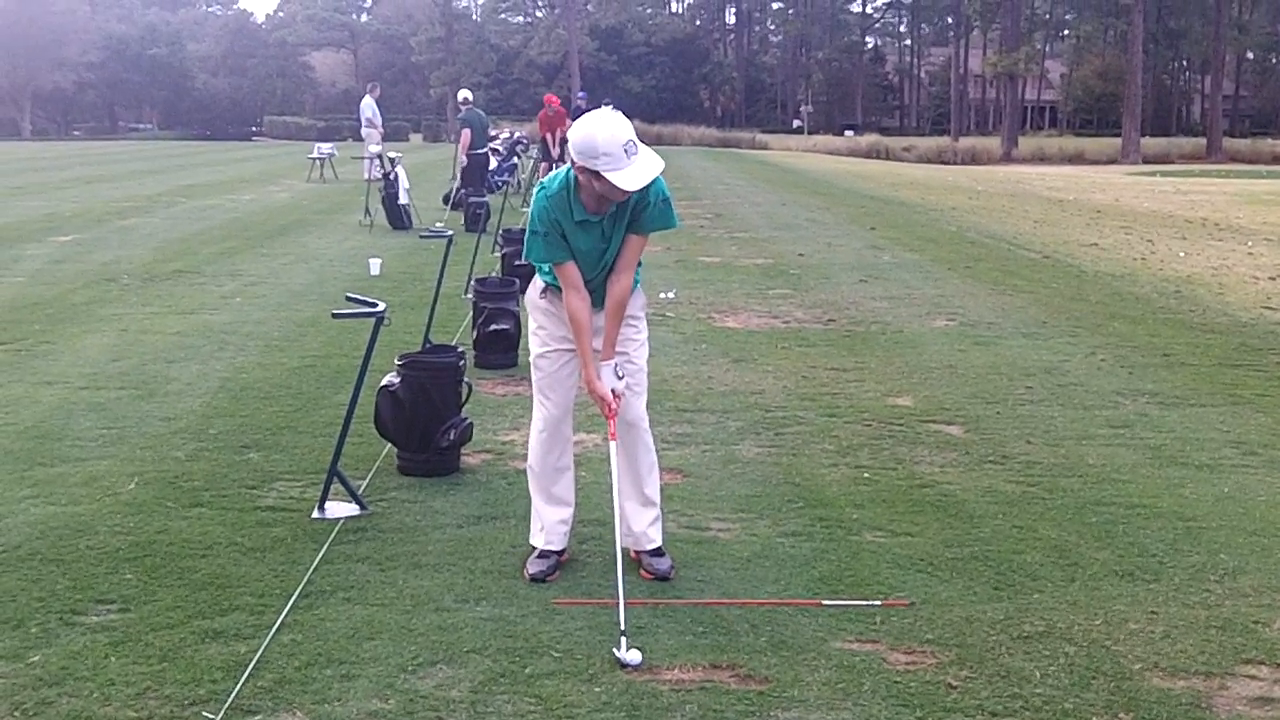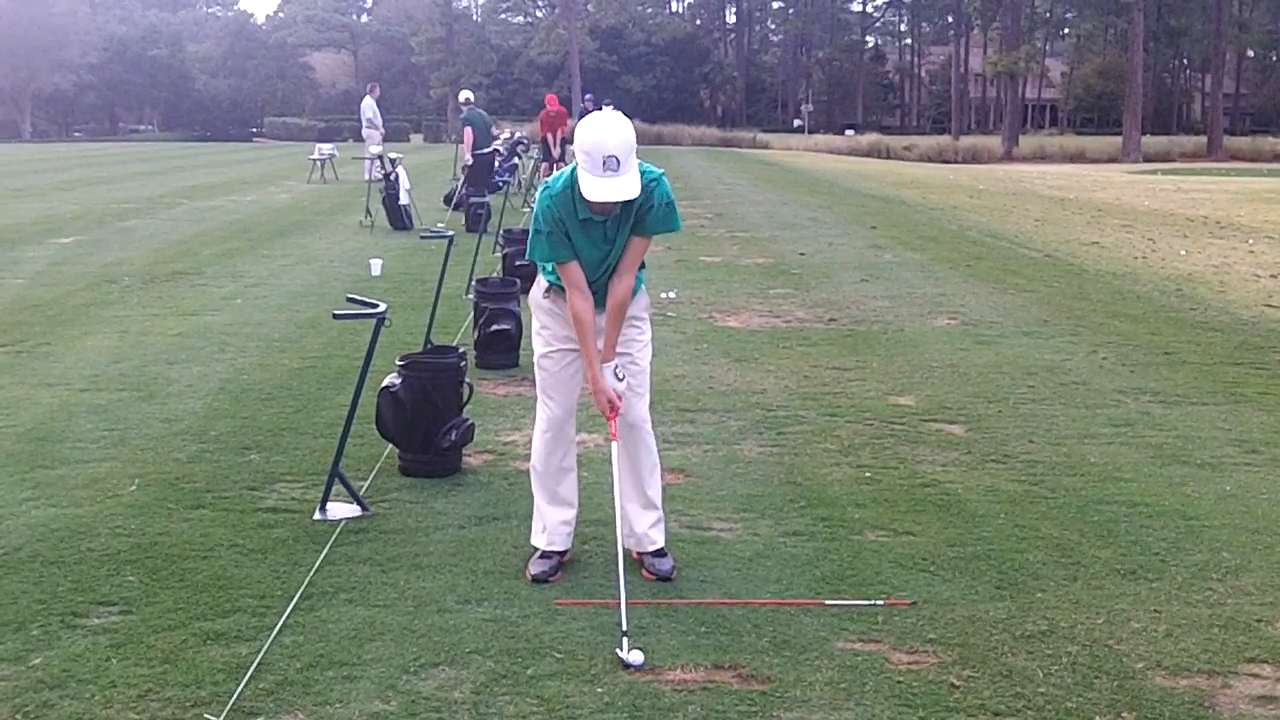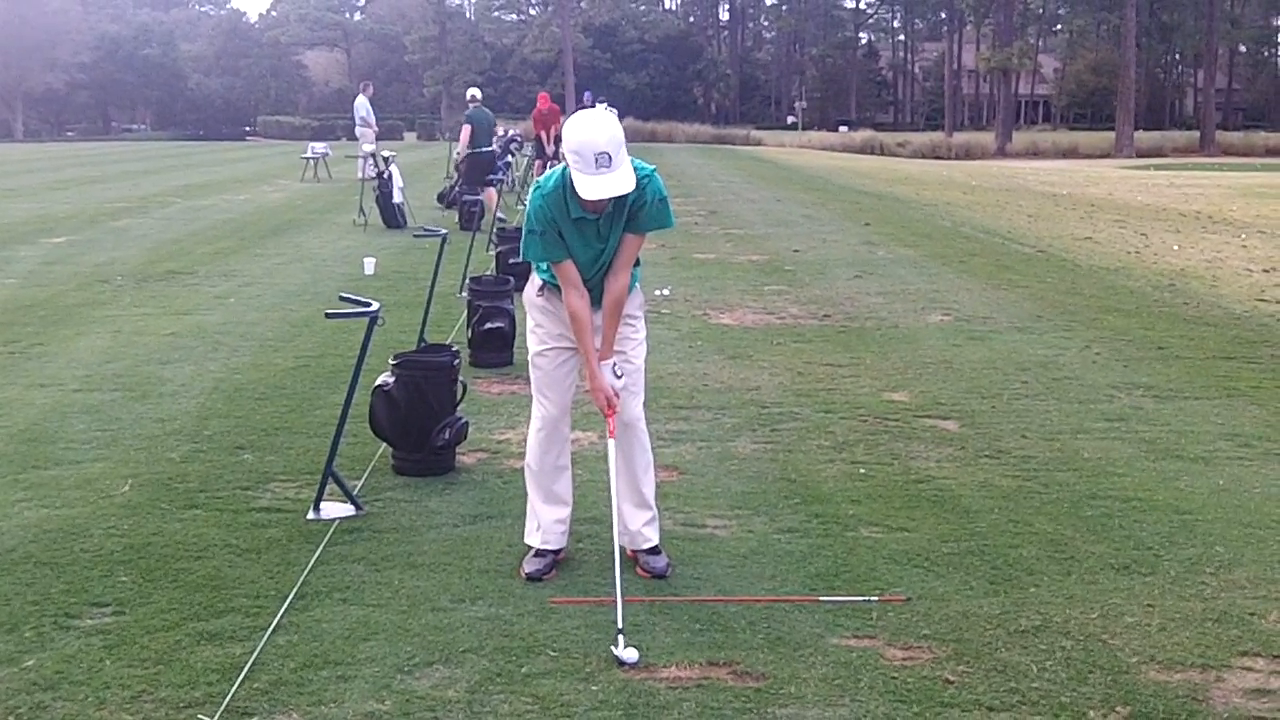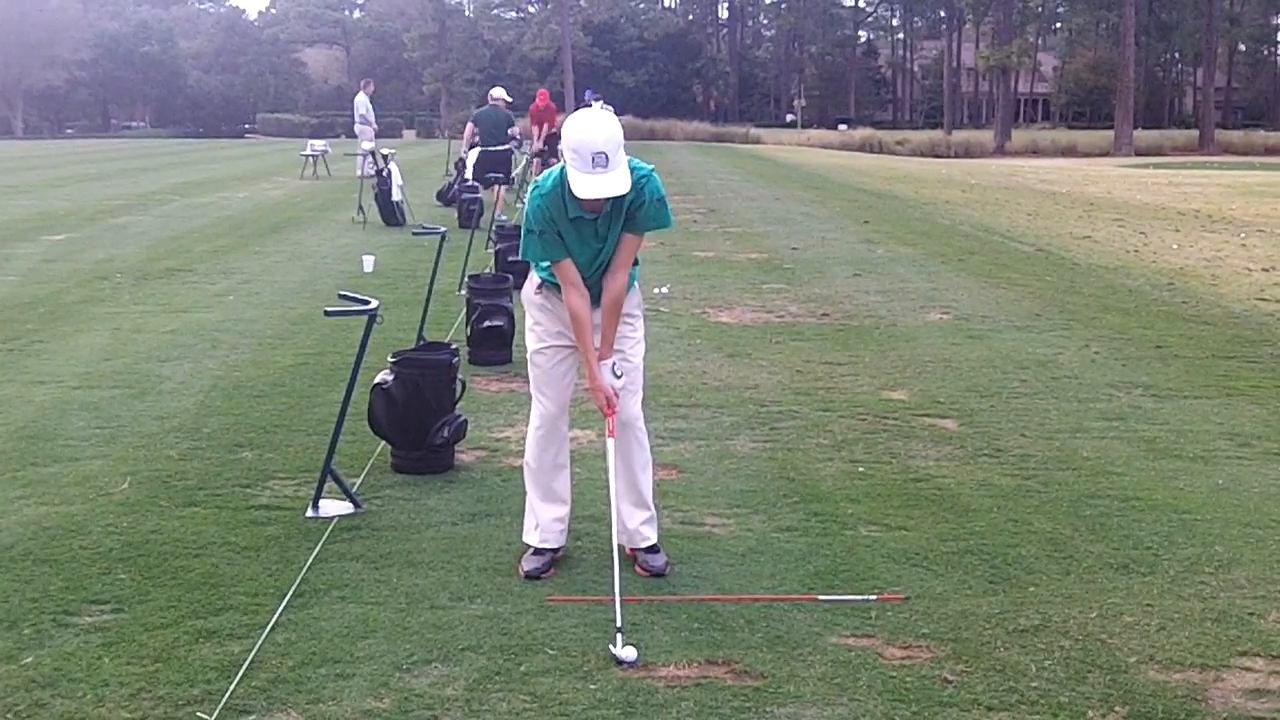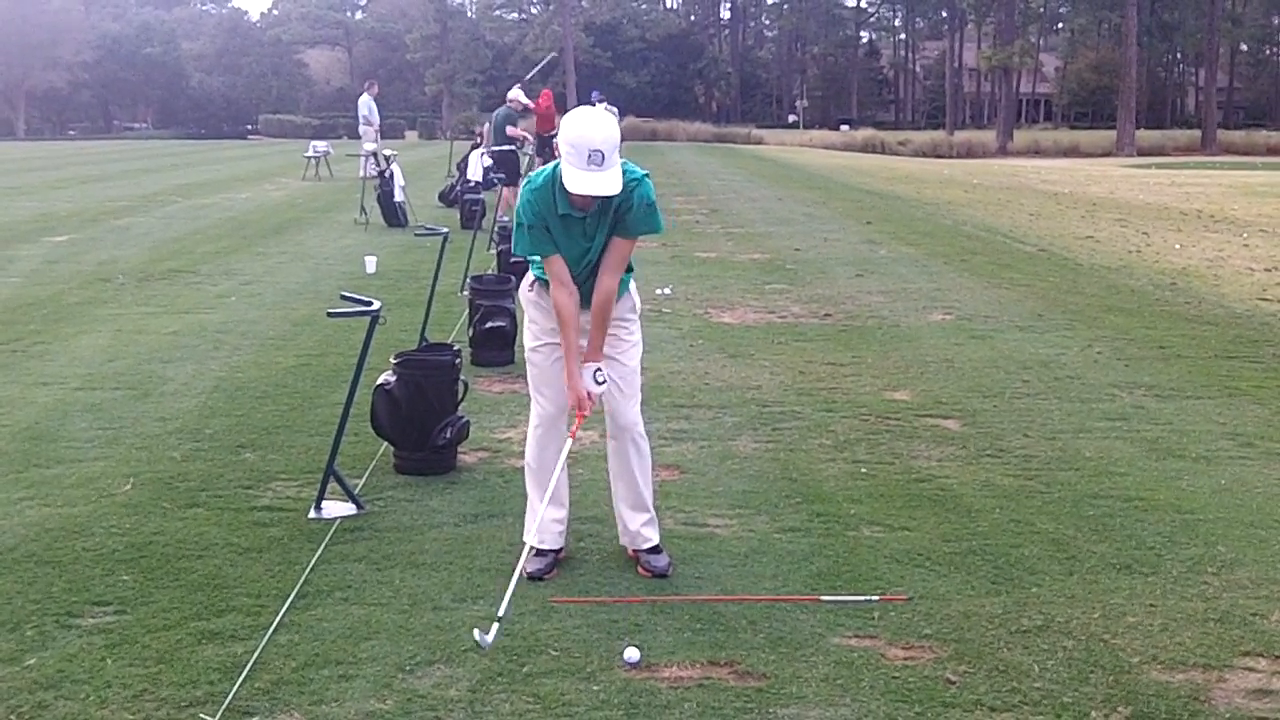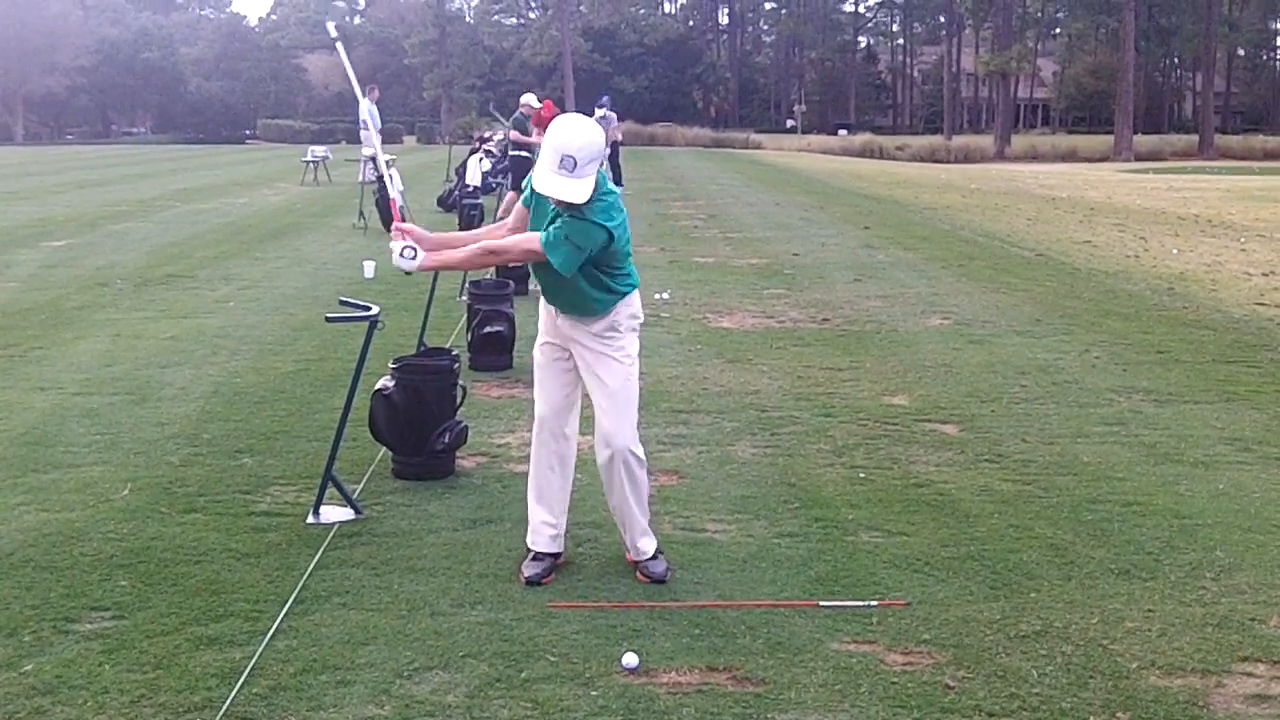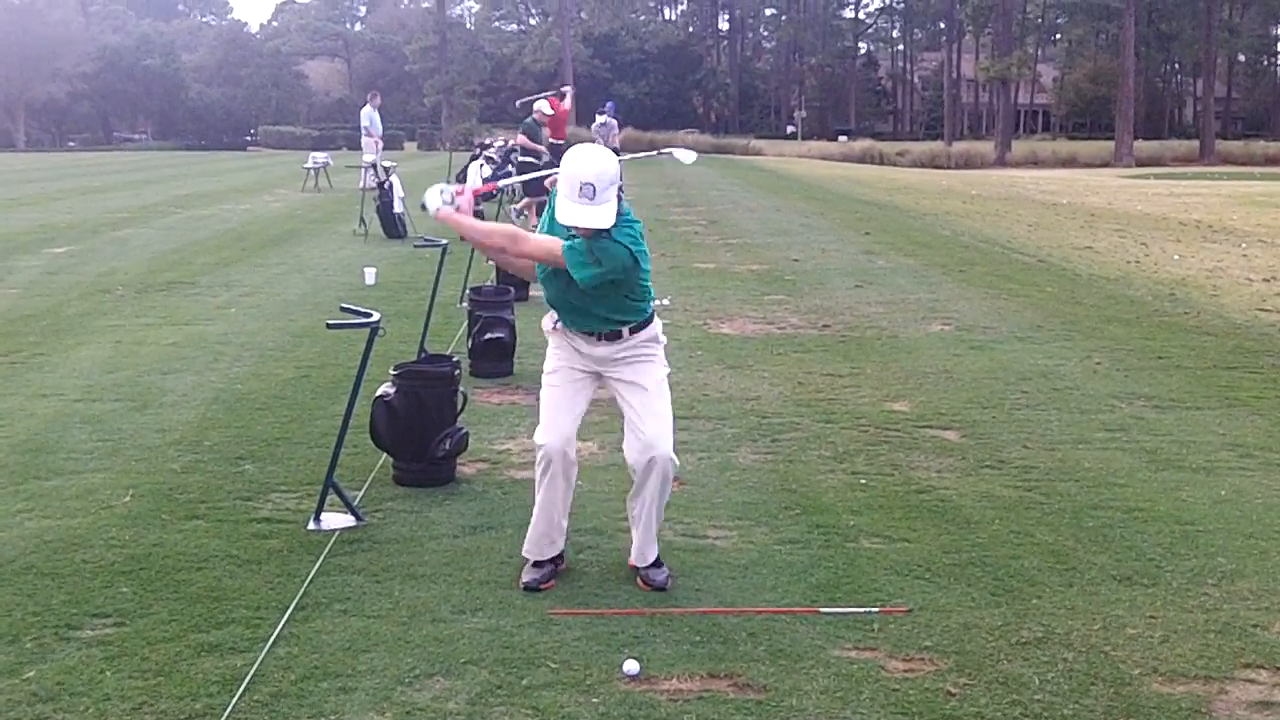
dt=0.4s
person 1, frame 1
left shoulder: (647, 189)
right shoulder: (549, 202)
left elbow: (621, 277)
right elbow: (574, 292)
left wrist: (608, 359)
right wrist: (589, 373)
left hip: (622, 304)
right hip: (556, 304)
left knee: (633, 416)
right knee: (551, 417)
left ankle: (645, 537)
right ankle: (550, 539)
person 1, frame 2
left shoulder: (653, 188)
right shoulder: (553, 200)
left elbow: (622, 279)
right elbow: (577, 292)
left wrist: (610, 359)
right wrist: (593, 373)
left hip: (626, 306)
right hip: (559, 304)
left knee: (635, 417)
right knee: (555, 417)
left ankle: (647, 538)
right ankle: (552, 539)
person 1, frame 3
left shoulder: (644, 185)
right shoulder: (545, 199)
left elbow: (618, 275)
right elbow: (574, 290)
left wrist: (607, 356)
right wrist: (593, 370)
left hip: (621, 303)
right hip: (554, 303)
left knee: (630, 416)
right knee: (549, 417)
left ankle: (642, 536)
right ankle: (546, 538)
person 1, frame 4
left shoulder: (643, 184)
right shoulder: (544, 198)
left elbow: (617, 274)
right elbow: (573, 289)
left wrist: (607, 354)
right wrist: (592, 370)
left hip: (619, 303)
right hip: (552, 302)
left knee: (629, 416)
right knee: (548, 416)
left ankle: (640, 534)
right ankle: (545, 536)
person 1, frame 5
left shoulder: (634, 188)
right shoulder: (535, 194)
left elbow: (607, 277)
right elbow: (561, 286)
left wrist: (596, 356)
right wrist: (572, 369)
left hip: (614, 306)
right hip: (548, 304)
left knee: (625, 421)
right knee: (547, 419)
left ankle: (642, 536)
right ankle: (546, 538)
person 1, frame 6
left shoulder: (596, 220)
right shoulder: (546, 174)
left elbow: (506, 252)
right elbow: (510, 226)
left wrist: (430, 260)
right wrist: (433, 240)
left hip: (606, 322)
right hip: (557, 314)
left knee: (616, 439)
right knee: (550, 426)
left ankle: (643, 546)
right ankle: (545, 542)
person 1, frame 7
left shoulder: (620, 245)
right shoulder: (573, 197)
left elbow: (527, 247)
right elbow: (532, 263)
left wrist: (456, 219)
left hip: (632, 344)
right hip: (571, 340)
left knee: (655, 453)
right knee: (553, 445)
left ankle: (645, 554)
right ankle: (545, 552)
